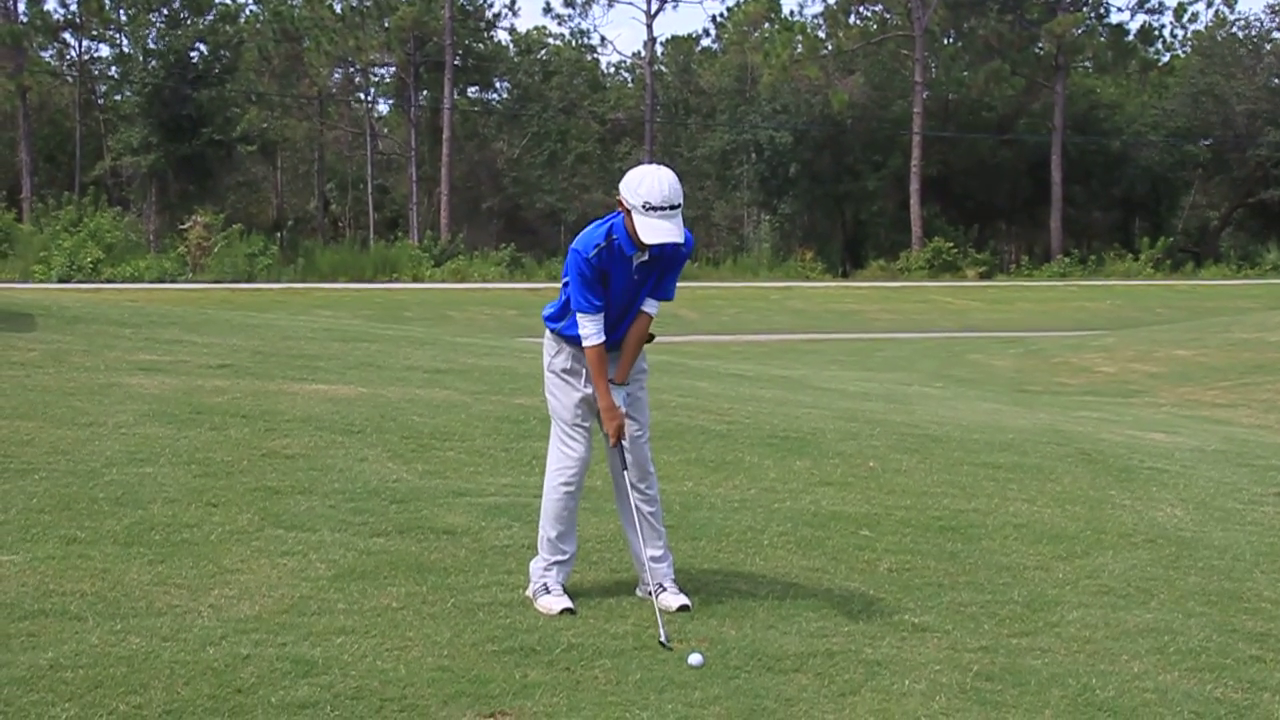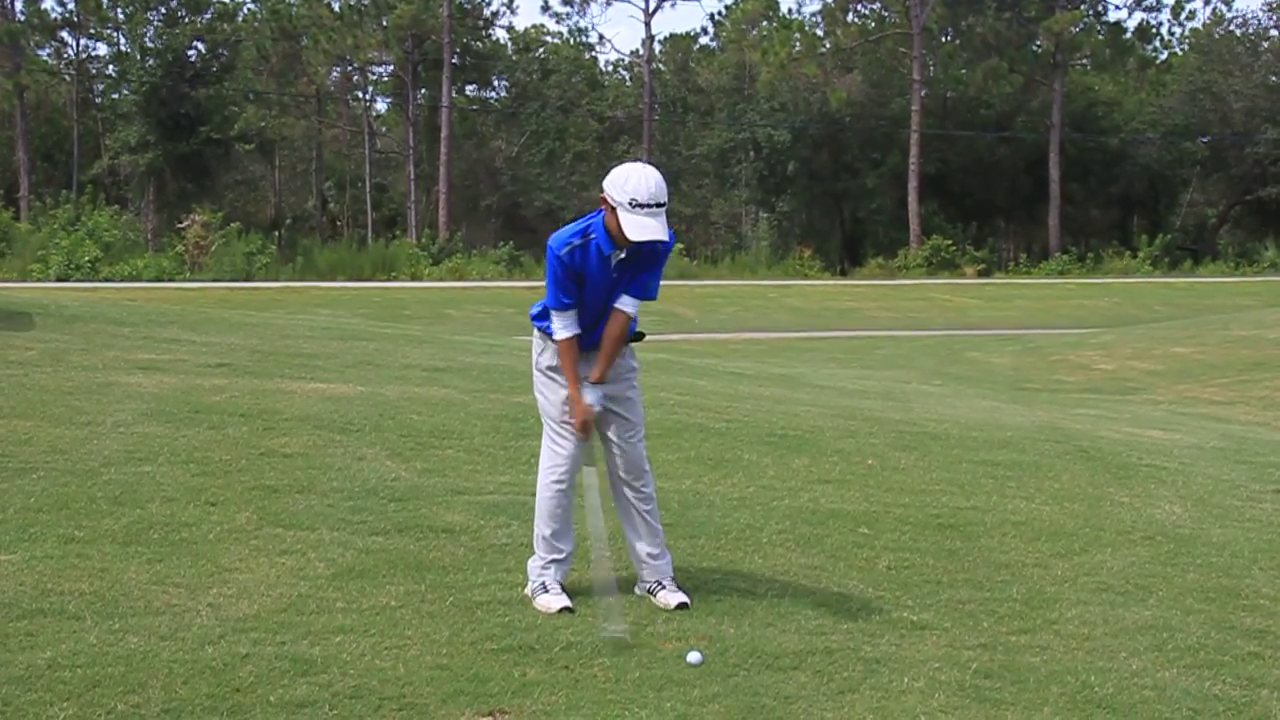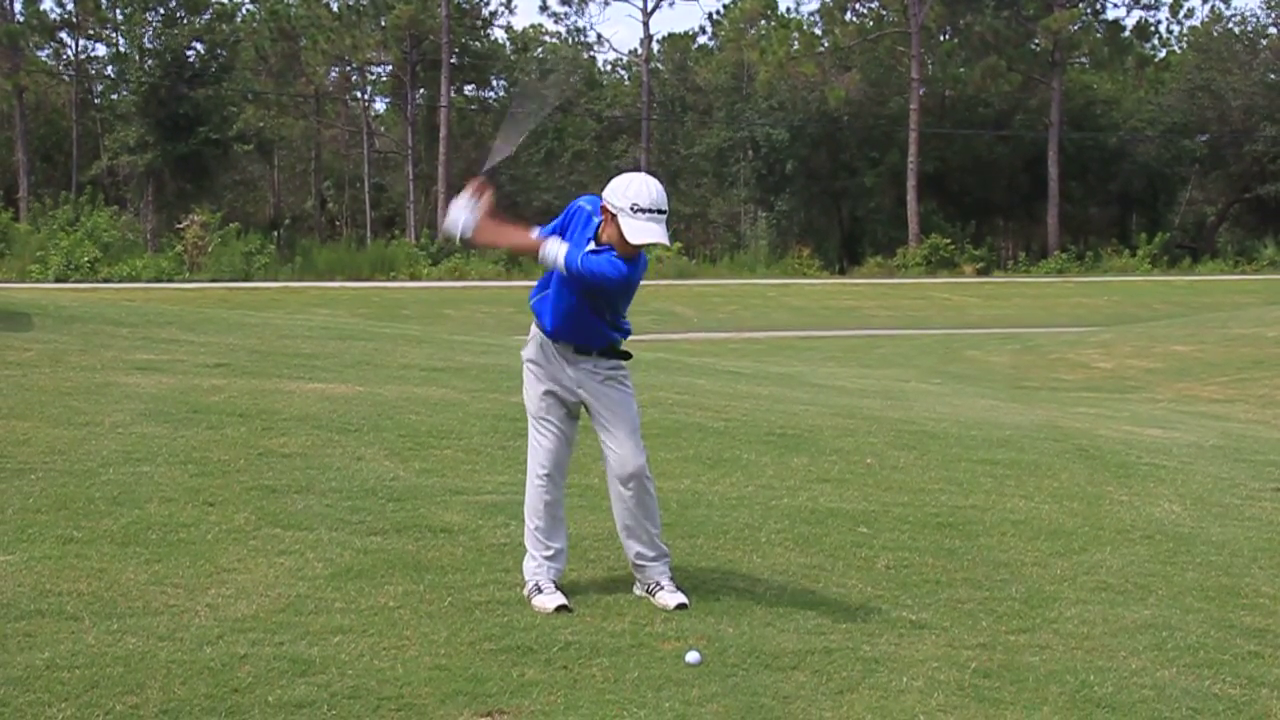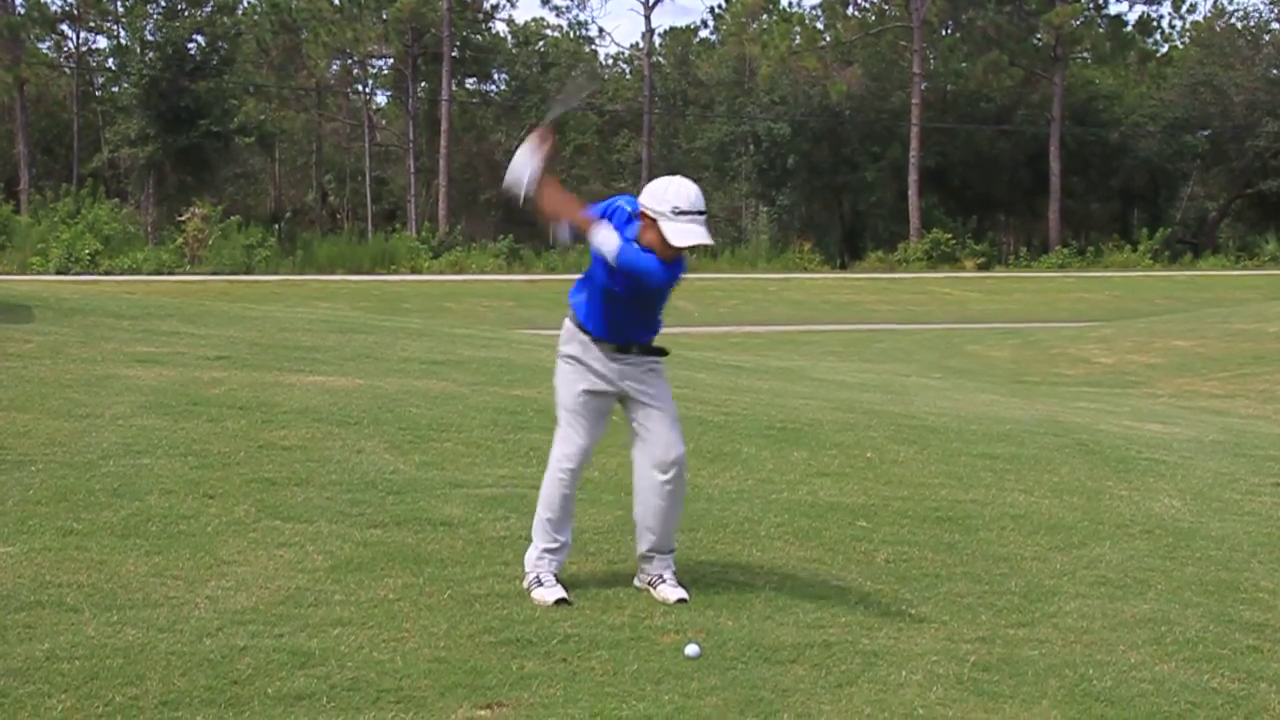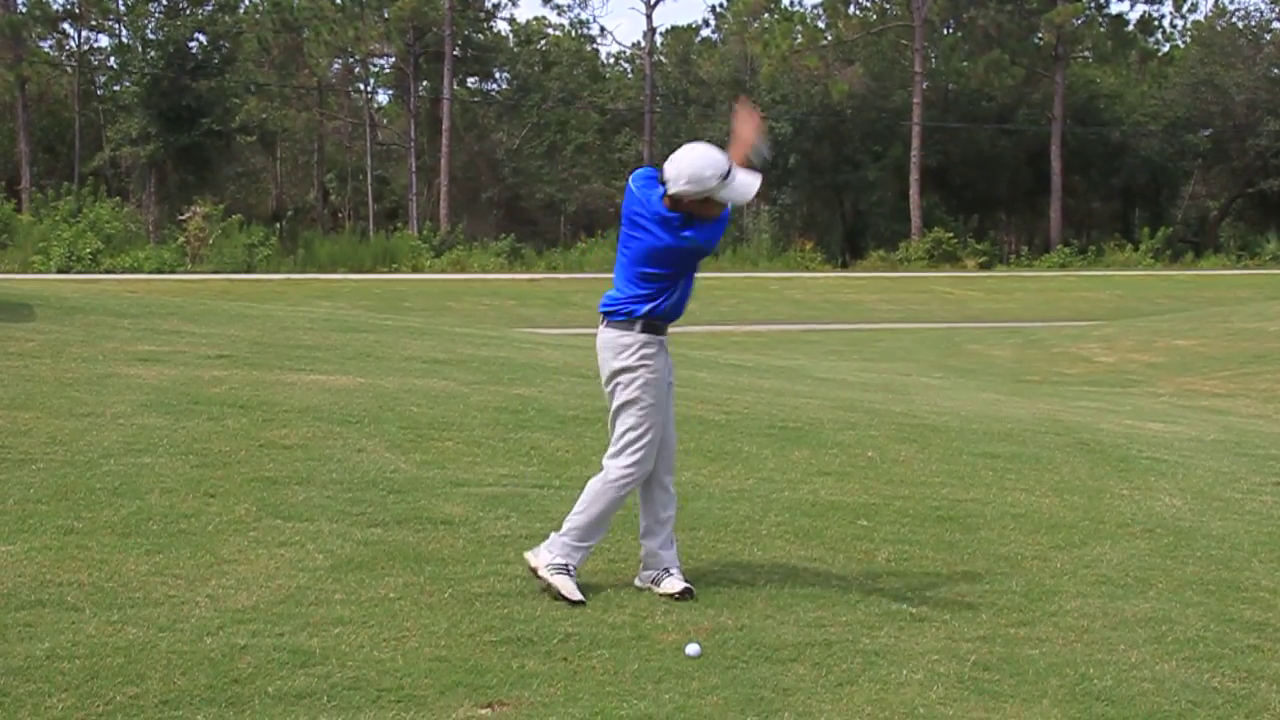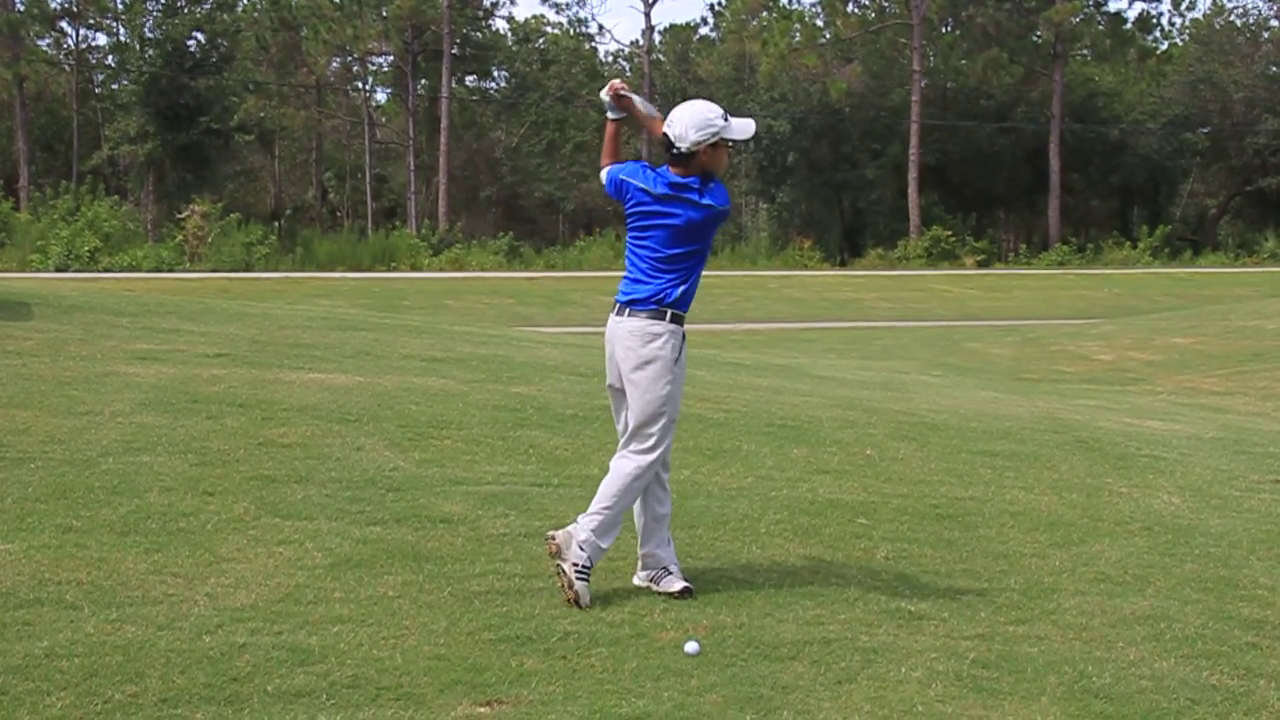
dt=0.4s
person 1, frame 1
left shoulder: (677, 245)
right shoulder: (589, 249)
left elbow: (646, 313)
right elbow: (590, 331)
left wrist: (620, 386)
right wrist: (605, 403)
left hip: (626, 355)
right hip: (572, 353)
left knee: (638, 463)
right knee: (570, 461)
left ankle: (657, 575)
right ankle: (547, 576)
person 1, frame 2
left shoulder: (656, 245)
right shoulder: (567, 246)
left elbow: (622, 314)
right elbow: (562, 326)
left wrist: (596, 385)
right wrist: (573, 396)
left hip: (615, 356)
right hip: (561, 354)
left knee: (631, 464)
right knee: (560, 463)
left ankle: (655, 574)
right ankle: (544, 575)
person 1, frame 3
left shoulder: (623, 270)
right shoulder: (584, 209)
left elbow: (542, 250)
right elbow: (541, 238)
left wrist: (476, 225)
right wrist: (480, 216)
left hip: (597, 367)
right hip: (547, 354)
left knee: (629, 466)
right knee: (546, 468)
left ankle: (652, 574)
right ankle: (540, 576)
person 1, frame 4
left shoulder: (663, 267)
right shoulder: (622, 211)
left elbow: (584, 222)
right elbow: (575, 213)
left wrist: (535, 178)
right wrist: (536, 177)
left hip: (639, 361)
right hip: (587, 351)
left knee: (667, 458)
right knee: (570, 457)
left ankle: (655, 567)
right ankle: (541, 566)
person 1, frame 5
left shoulder: (641, 187)
right shoulder: (694, 236)
right elbow: (726, 210)
left wrist: (741, 141)
right wrist: (745, 141)
left hip: (640, 338)
right hip: (637, 344)
left knee: (660, 458)
right knee: (631, 459)
left ankle: (658, 564)
right ankle: (558, 553)
person 1, frame 6
left shoulder: (637, 181)
right shoulder: (713, 204)
left elbow: (607, 168)
right elbow: (672, 140)
left wrist: (615, 114)
right wrist: (637, 108)
left hip: (625, 325)
right hip: (655, 333)
left knee: (648, 452)
right knee: (644, 452)
left ankle: (655, 563)
right ankle: (580, 542)
